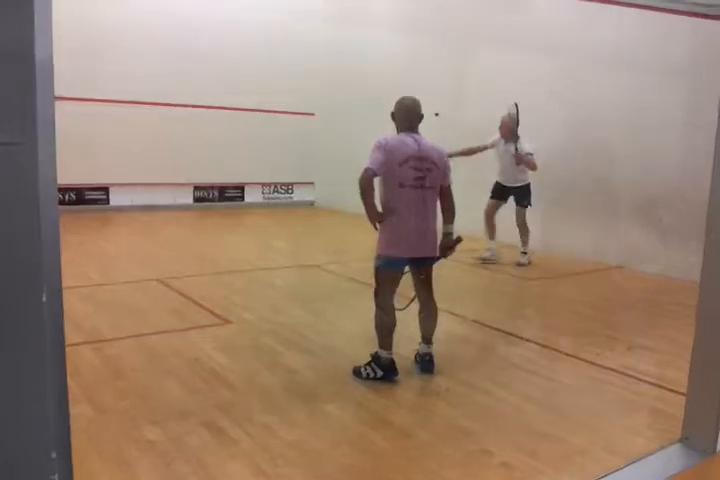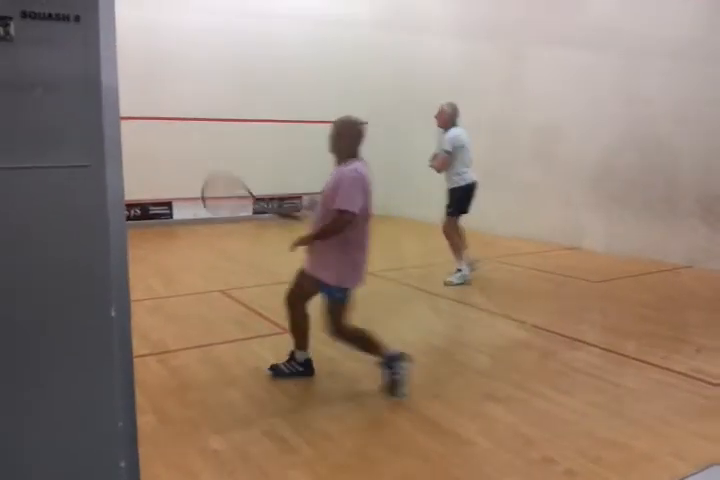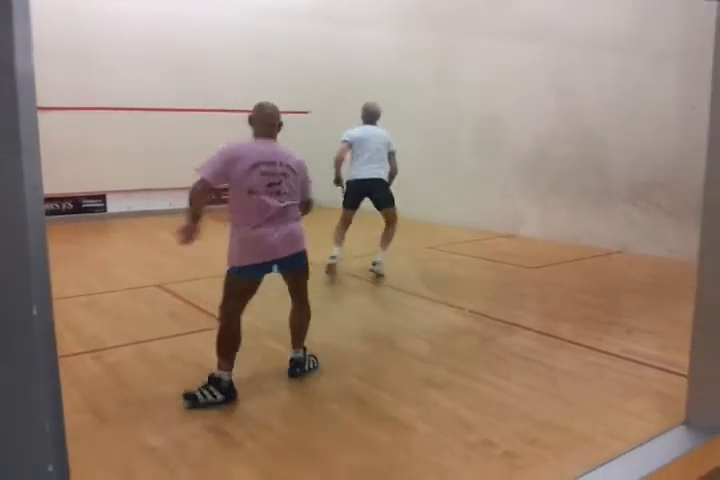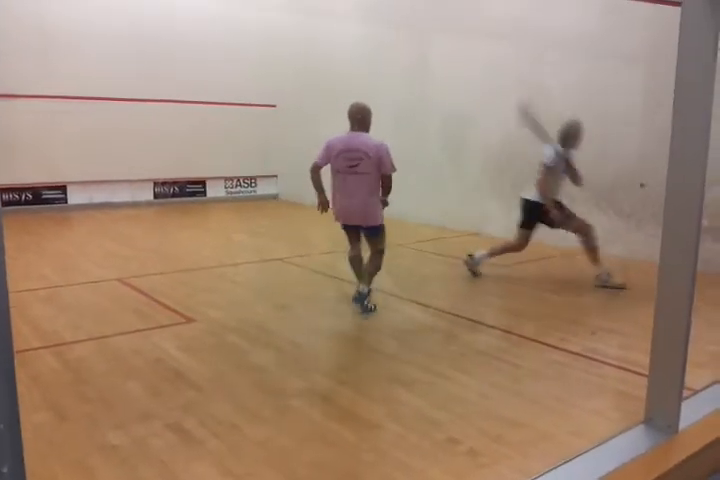
dt=1s
person 1, frame 1
left shoulder: (387, 146)
right shoulder: (438, 153)
left elbow: (365, 179)
right elbow: (446, 197)
left wrist: (372, 212)
right wrist: (448, 234)
left hip: (395, 239)
right hip: (426, 238)
left knee: (383, 298)
right knee: (425, 294)
left ankle: (384, 361)
right ankle: (426, 353)
person 1, frame 2
left shoulder: (350, 175)
right shoulder: (348, 172)
left elbow: (344, 219)
left wrist: (309, 238)
left hip: (341, 262)
right hip: (324, 257)
left knee: (340, 328)
right knee: (294, 301)
left ankle: (392, 359)
right ankle: (301, 360)
person 1, frame 3
left shoulder: (233, 154)
right shoulder: (294, 161)
left elbow: (200, 189)
right elbow: (304, 205)
left wrist: (192, 222)
left hip: (250, 246)
right hip: (292, 242)
left knee: (229, 314)
right knee: (300, 301)
left ankle: (222, 382)
right ankle: (299, 358)
person 1, frame 4
left shoulder: (333, 144)
right shoulder: (378, 147)
left elbow: (314, 170)
right elbow: (387, 180)
left wrist: (321, 196)
right wrist: (384, 198)
left hip: (343, 209)
right hip: (370, 211)
left knee: (355, 246)
right knee: (377, 251)
left ankle: (361, 288)
right ankle: (363, 291)
person 2, frame 1
left shoulder: (522, 147)
right shoulder: (498, 141)
left elbow: (534, 167)
right elbow: (476, 149)
left wrist: (523, 160)
right wrist: (454, 154)
left hip: (520, 185)
right hip: (502, 183)
left knee: (520, 219)
right knee: (489, 213)
left ankle: (524, 253)
right ankle: (492, 250)
person 2, frame 2
left shoulder: (450, 136)
right shoulder: (458, 133)
left elbow: (441, 167)
left wrist: (433, 161)
left hip: (461, 186)
right hip: (462, 184)
left knee: (448, 229)
right knee: (453, 226)
left ankle: (463, 271)
right ankle: (466, 260)
person 2, frame 3
left shoulder: (351, 133)
right shoulder: (385, 136)
left elbow: (339, 157)
right elbow: (394, 169)
left wrist: (337, 177)
right wrist: (387, 185)
left hip: (355, 182)
right hip: (378, 182)
left knee: (344, 222)
right knee: (391, 221)
left ankle: (334, 256)
right ankle: (379, 261)
person 2, frame 4
left shoulder: (562, 154)
right shoulder: (554, 152)
left elbow: (577, 181)
right elbow: (540, 182)
left wrist: (568, 161)
right wrist: (552, 211)
left hip: (533, 201)
right hip: (537, 203)
left knee: (519, 244)
right knee: (585, 230)
left ankle: (477, 258)
right ankle: (602, 276)
